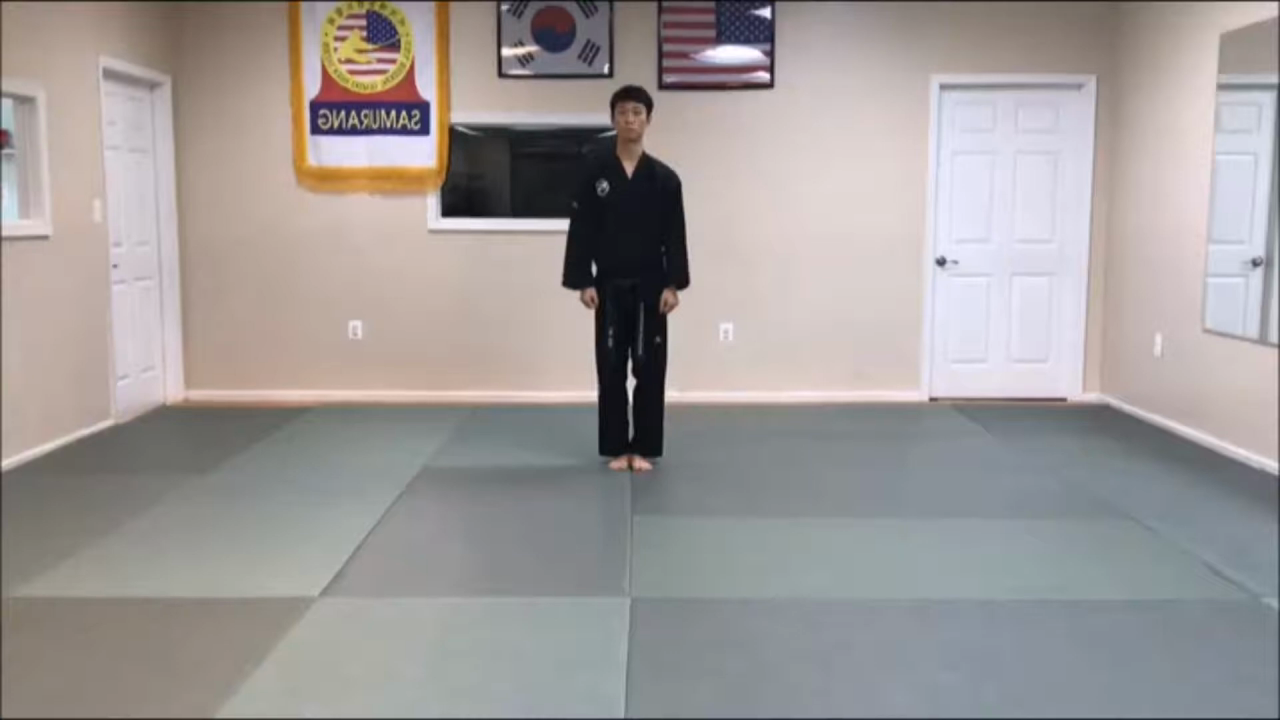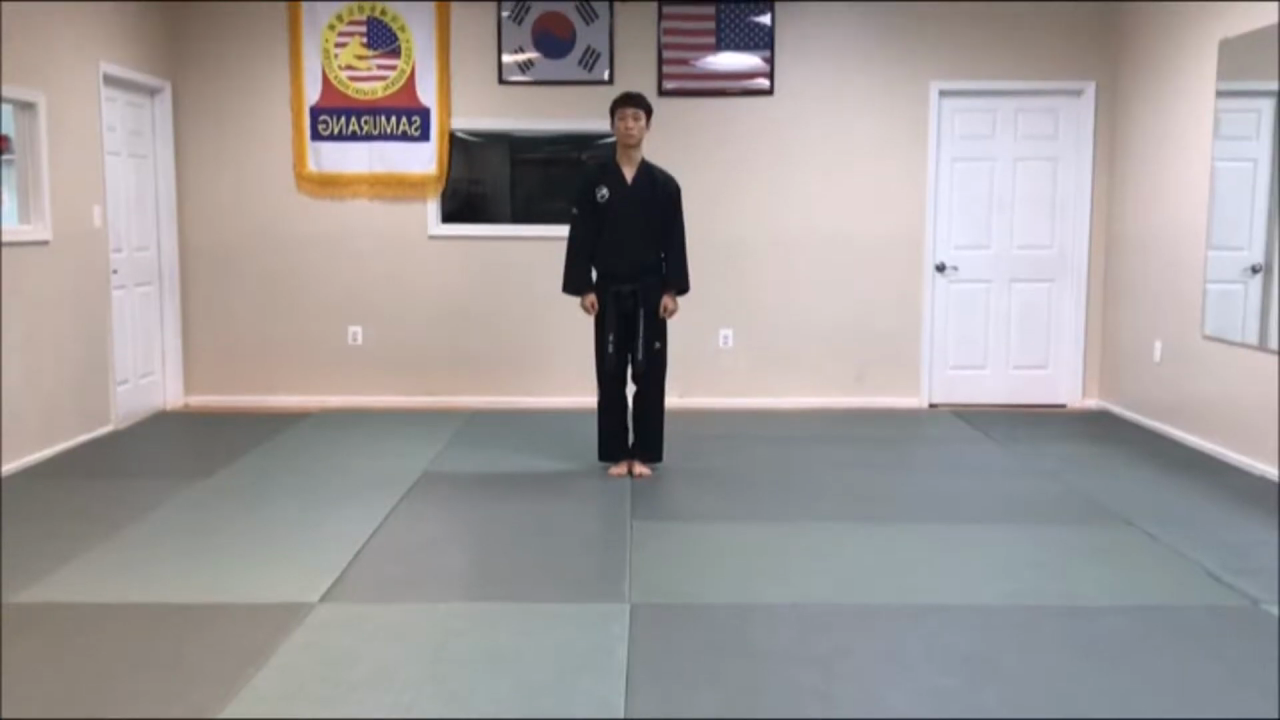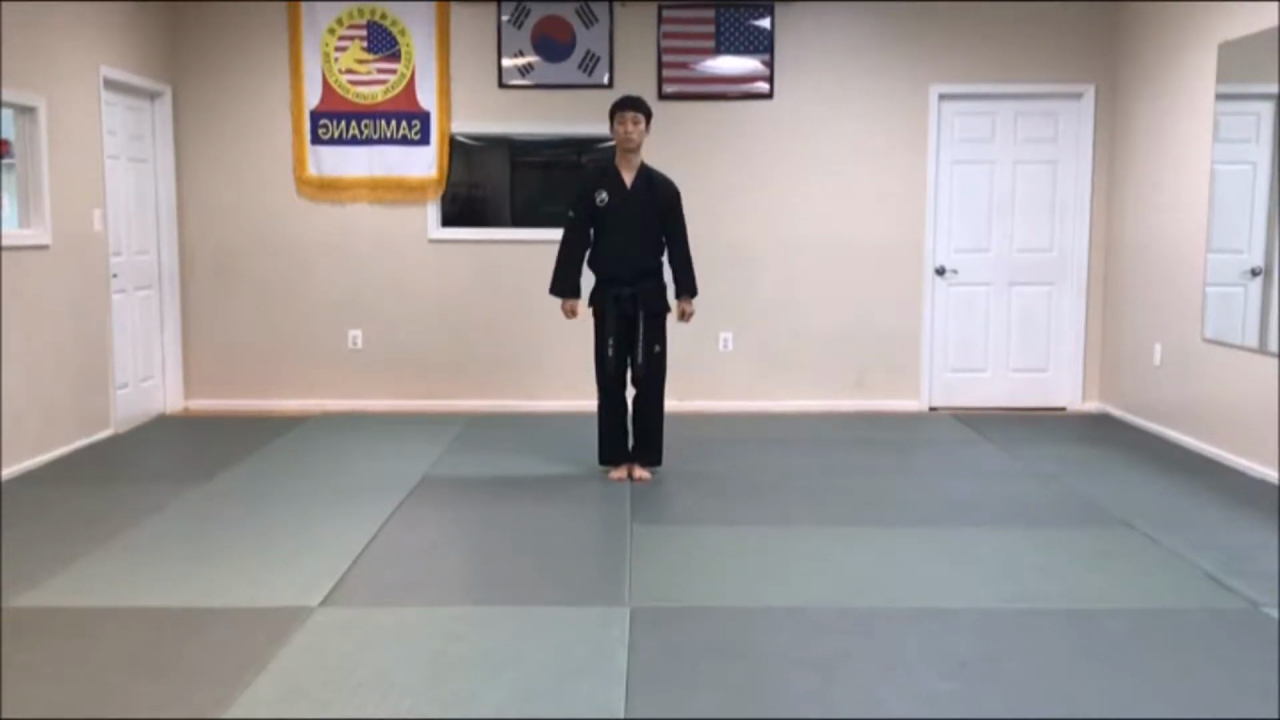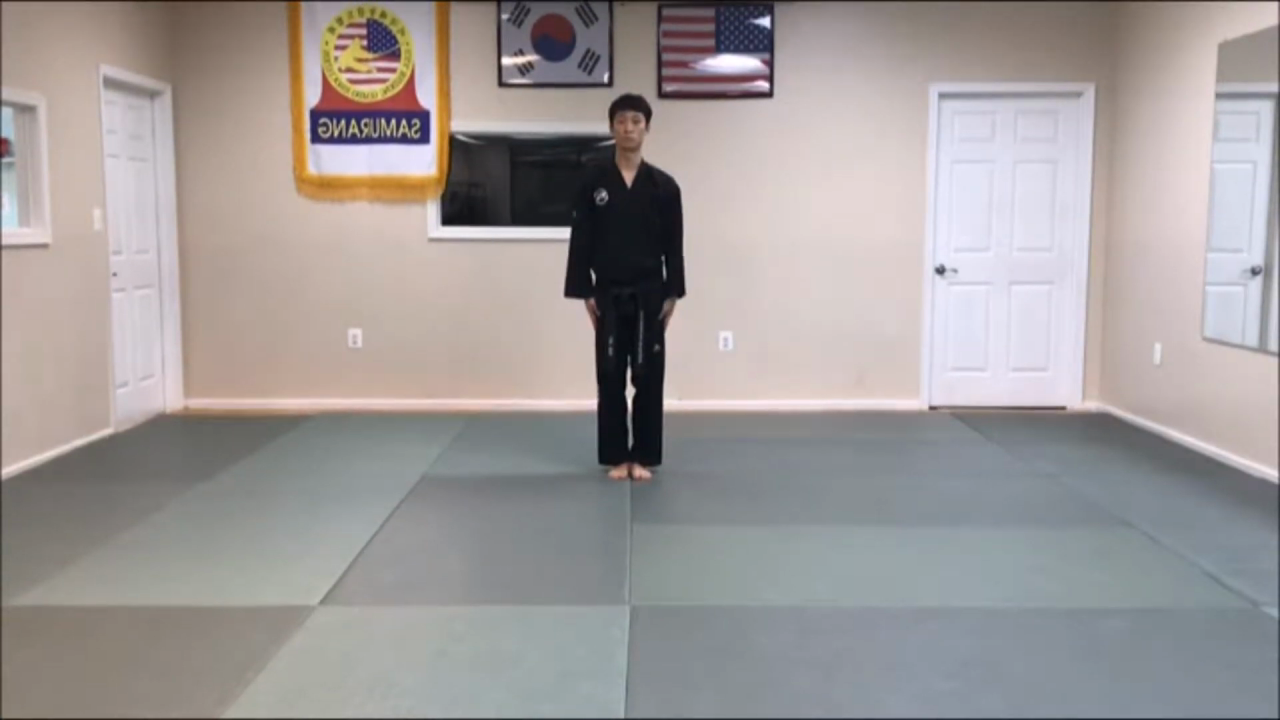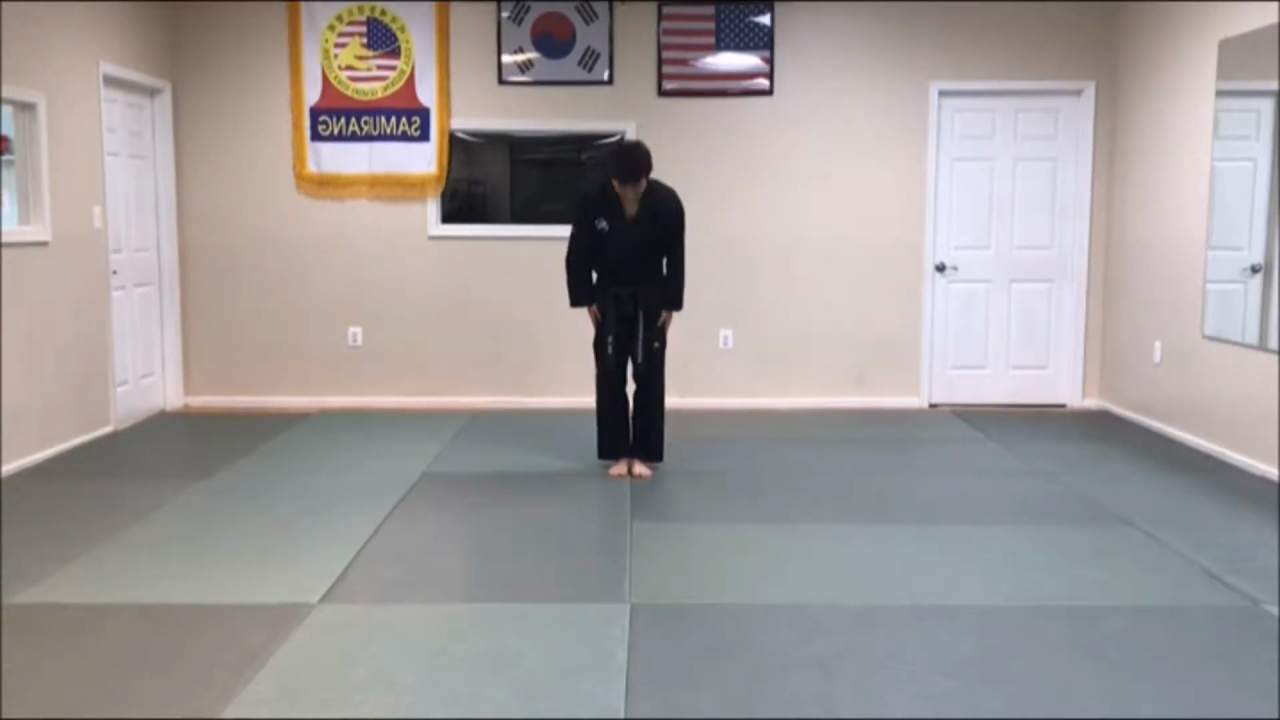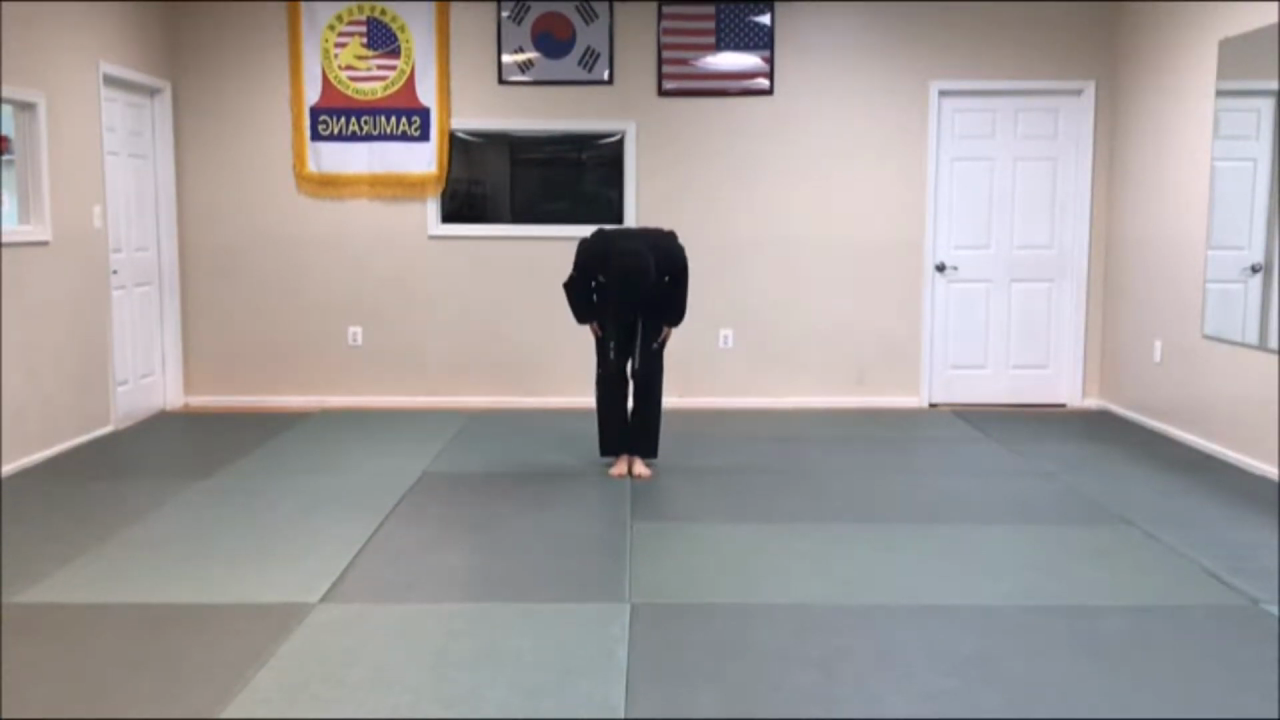
dt=0.7s
person 1, frame 1
left shoulder: (664, 177)
right shoulder: (595, 173)
left elbow: (674, 236)
right elbow: (581, 231)
left wrist: (673, 285)
right wrist: (584, 282)
left hip: (650, 287)
right hip: (609, 287)
left knee: (650, 369)
right knee: (611, 369)
left ankle: (644, 448)
right ankle: (618, 448)
person 1, frame 2
left shoulder: (663, 183)
right shoulder: (595, 180)
left elbow: (674, 241)
right elbow: (581, 237)
left wrist: (672, 290)
right wrist: (584, 287)
left hip: (649, 292)
right hip: (609, 292)
left knee: (649, 374)
right knee: (610, 374)
left ankle: (644, 454)
right ankle: (617, 454)
person 1, frame 3
left shoulder: (662, 187)
right shoulder: (594, 184)
left elbow: (677, 243)
right elbow: (576, 238)
left wrist: (685, 294)
right wrist: (568, 290)
left hip: (648, 295)
right hip: (609, 295)
left knee: (649, 378)
right knee: (610, 378)
left ankle: (644, 458)
right ankle: (617, 457)
person 1, frame 4
left shoulder: (663, 186)
right shoulder: (594, 182)
left elbow: (673, 245)
right elbow: (581, 241)
left wrist: (672, 294)
right wrist: (586, 292)
left hip: (648, 295)
right hip: (609, 295)
left knee: (648, 377)
right knee: (610, 377)
left ankle: (643, 457)
right ankle: (617, 457)
person 1, frame 5
left shoulder: (668, 203)
right shoulder: (593, 201)
left elbow: (675, 257)
right elbow: (578, 256)
left wrist: (670, 304)
right wrist: (587, 300)
left hip: (650, 299)
right hip: (609, 298)
left knee: (648, 374)
right knee: (610, 374)
left ankle: (643, 454)
right ankle: (618, 453)
person 1, frame 6
left shoulder: (670, 253)
right shoulder: (593, 252)
left elbow: (678, 285)
right elbow: (576, 285)
left wrist: (670, 320)
right wrist: (588, 316)
left hip: (652, 312)
right hip: (610, 310)
left knee: (647, 374)
right knee: (610, 373)
left ankle: (639, 453)
right ankle: (620, 452)
